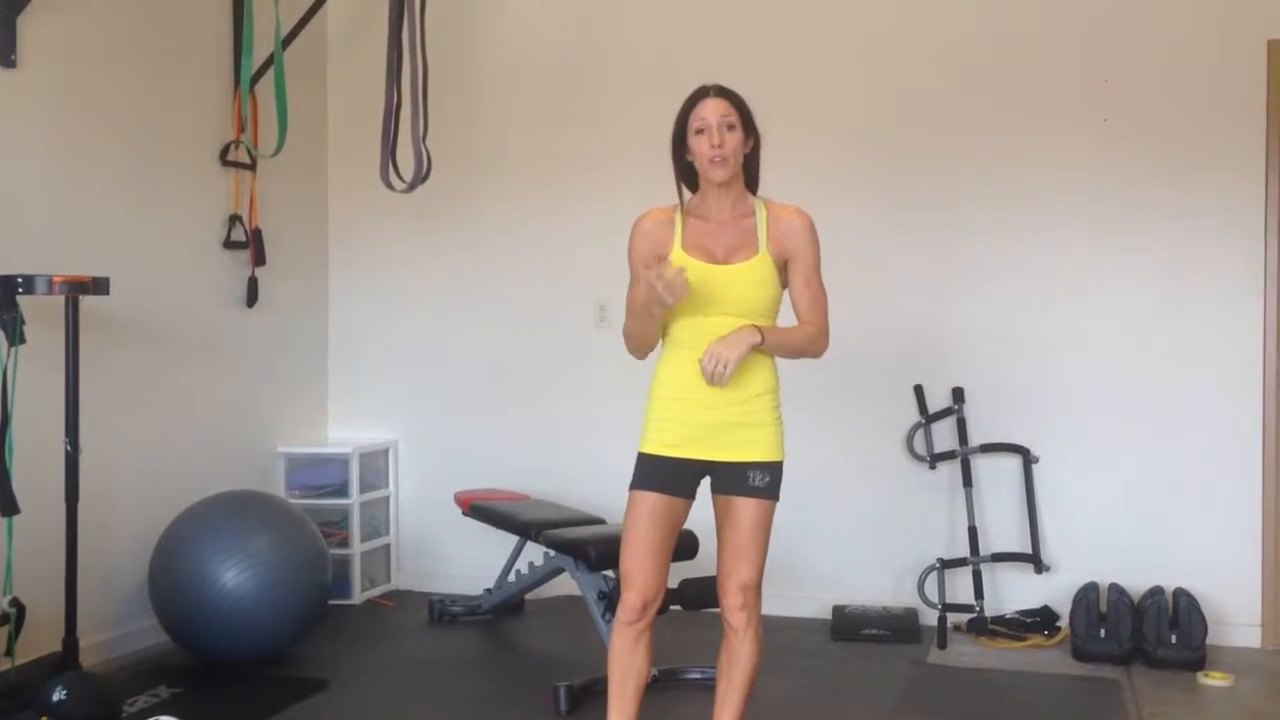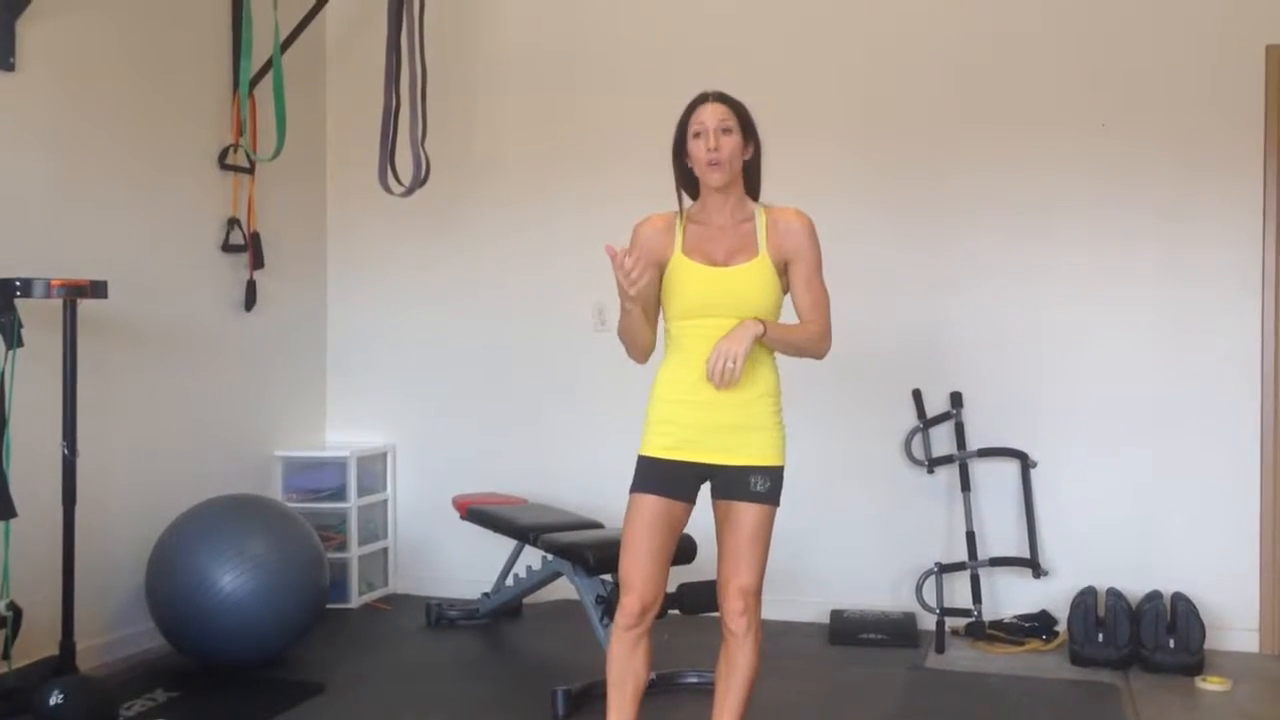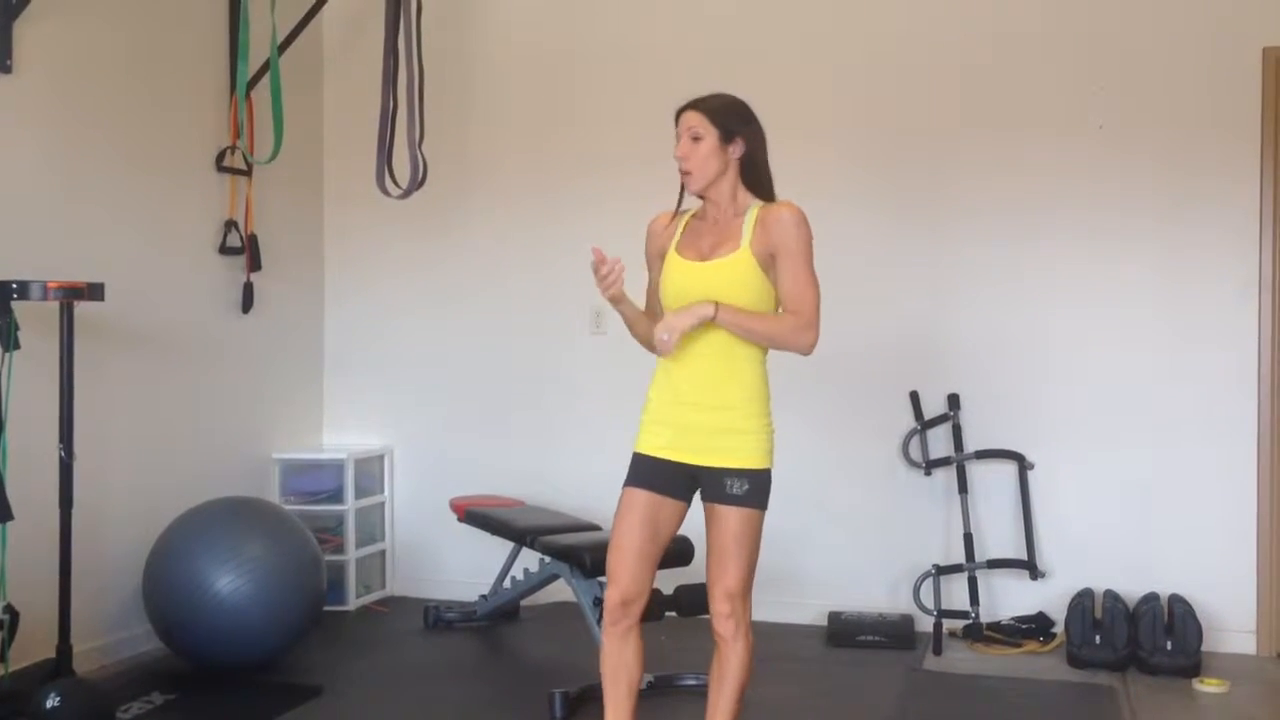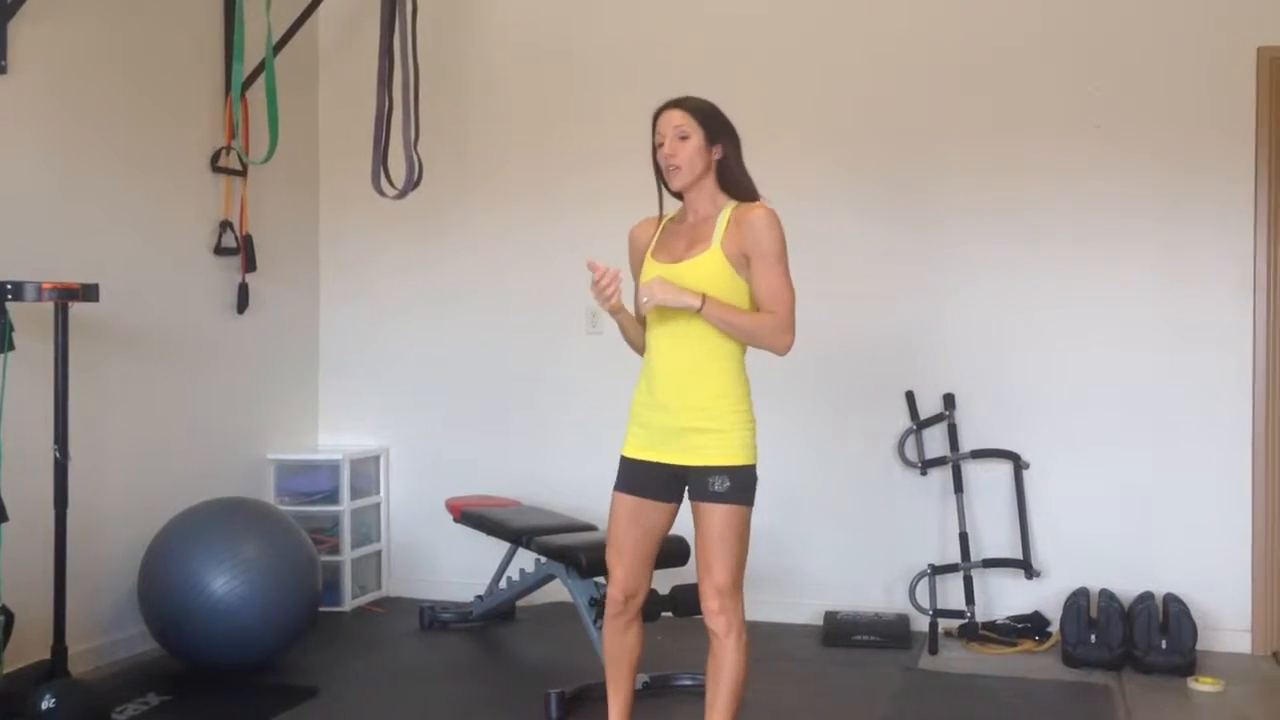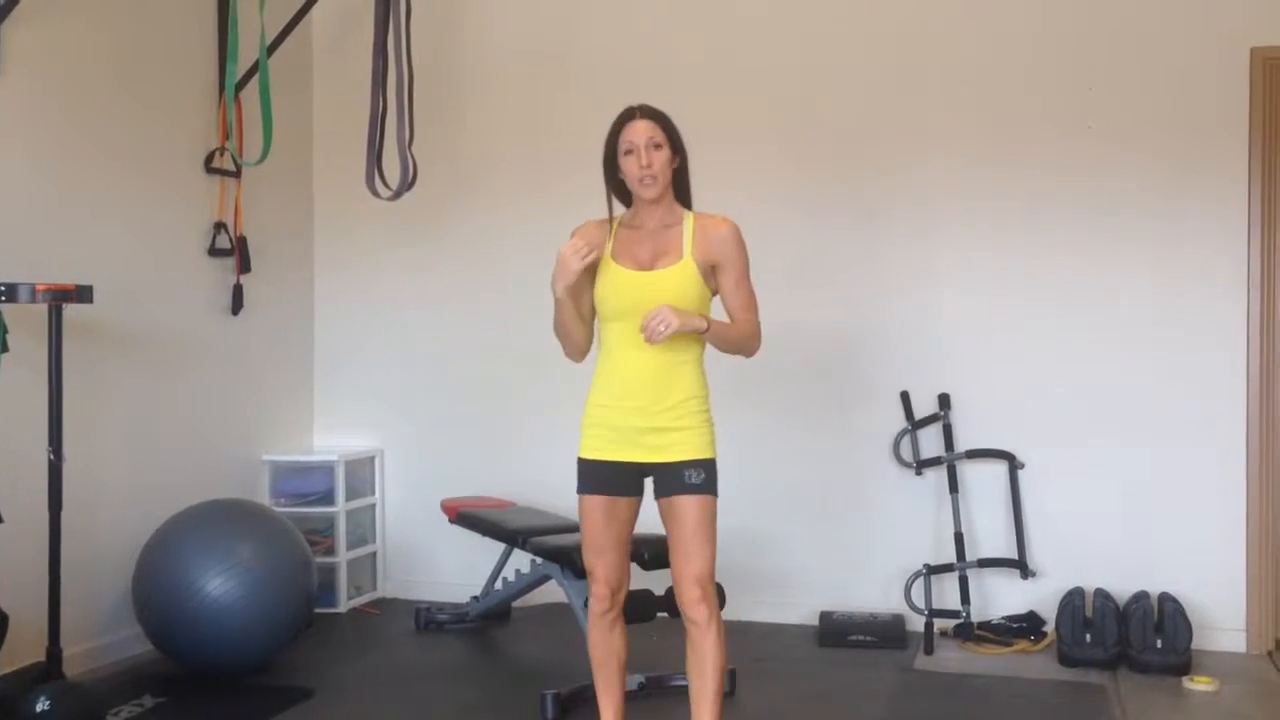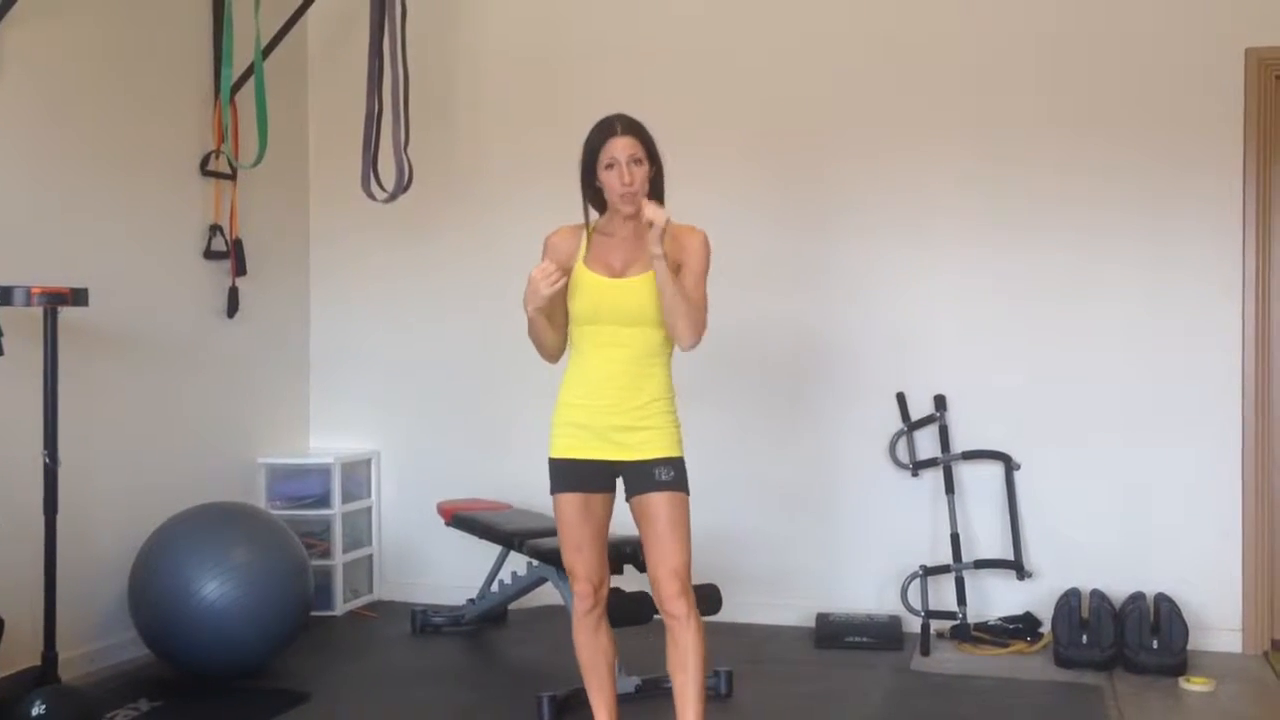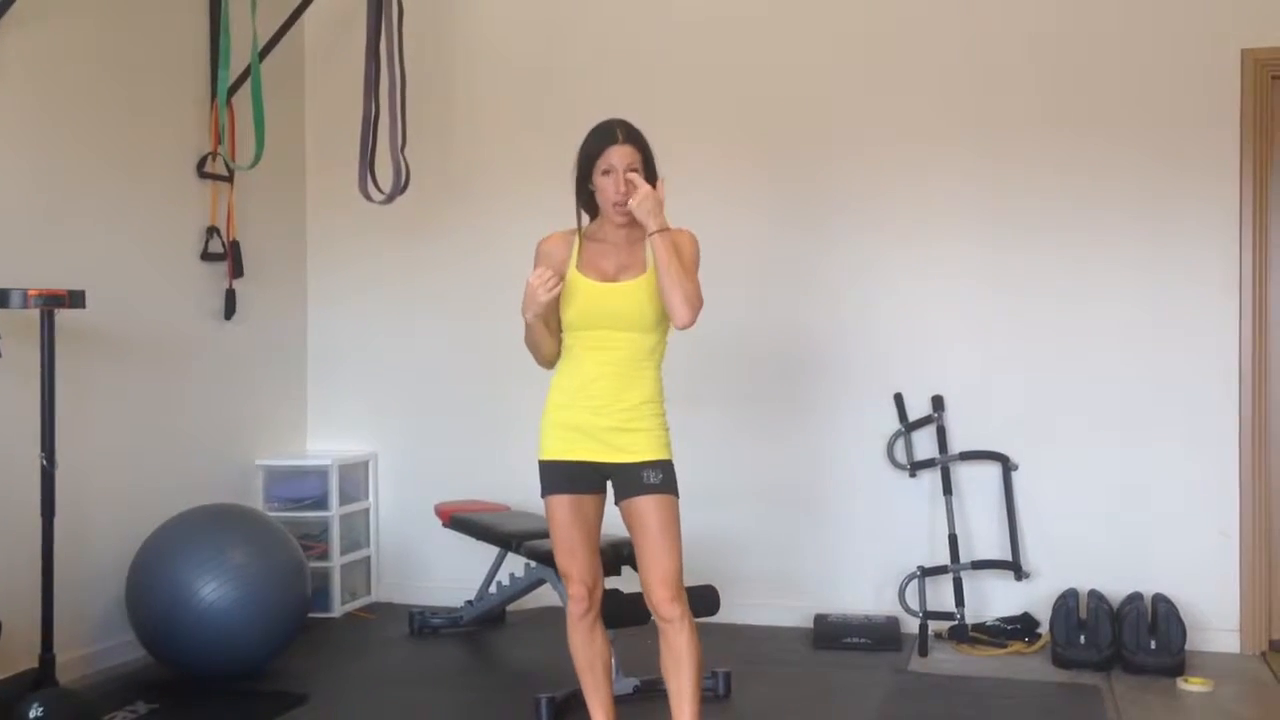
dt=0.4s
person 1, frame 1
left shoulder: (788, 226)
right shoulder: (655, 228)
left elbow: (815, 337)
right elbow: (636, 343)
left wrist: (752, 336)
right wrist: (656, 305)
left hip: (750, 435)
right hip: (671, 432)
left knee: (740, 603)
right knee: (636, 600)
person 1, frame 2
left shoulder: (788, 229)
right shoulder: (655, 234)
left elbow: (819, 338)
right elbow: (639, 349)
left wrist: (755, 326)
right wrist: (630, 299)
left hip: (751, 440)
right hip: (671, 436)
left knee: (740, 609)
right knee: (635, 605)
person 1, frame 3
left shoulder: (779, 222)
right shoulder: (665, 228)
left elbow: (803, 333)
left wrist: (709, 310)
right wrist: (619, 301)
left hip: (737, 441)
right hip: (665, 436)
left knee: (728, 611)
right knee: (621, 599)
person 1, frame 4
left shoulder: (753, 222)
right shoulder: (646, 234)
left elbow: (780, 334)
left wrist: (692, 297)
right wrist: (617, 309)
left hip: (718, 439)
right hip: (649, 437)
left knee: (719, 607)
right knee: (621, 595)
person 1, frame 5
left shoulder: (715, 235)
right shoulder: (592, 238)
left elbow: (749, 338)
right elbow: (575, 347)
left wrist: (695, 322)
right wrist: (562, 289)
left hip: (682, 437)
right hip: (607, 436)
left knee: (696, 598)
right knee: (604, 593)
person 1, frame 6
left shoulder: (685, 242)
right shoulder: (565, 243)
left elbow: (689, 335)
right elbow: (551, 350)
left wrist: (657, 250)
right wrist: (534, 309)
left hip: (652, 436)
right hip: (578, 434)
left knee: (675, 596)
right knee: (587, 593)
person 1, frame 7
left shoulder: (675, 242)
right shoulder: (556, 249)
left elbow: (685, 313)
right elbow: (546, 356)
left wrist: (654, 225)
right wrist: (532, 316)
left hip: (641, 440)
right hip: (567, 437)
left knee: (667, 599)
right knee: (580, 596)
